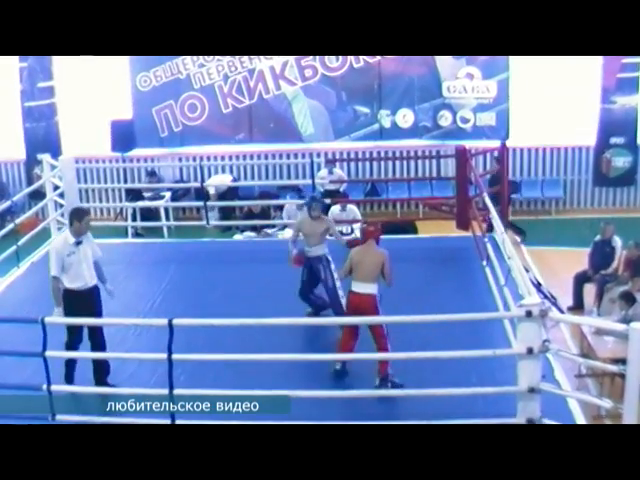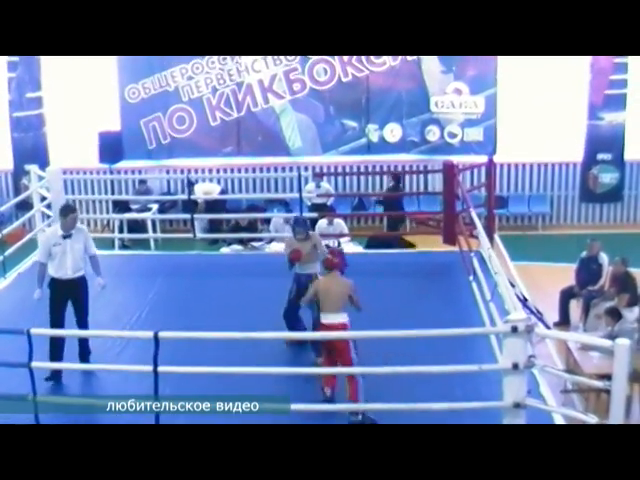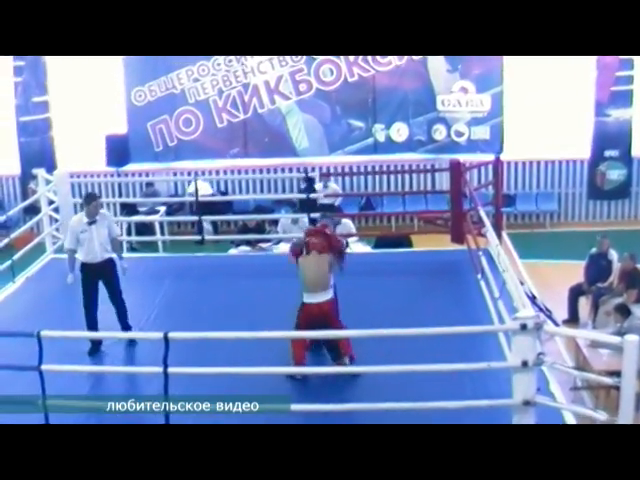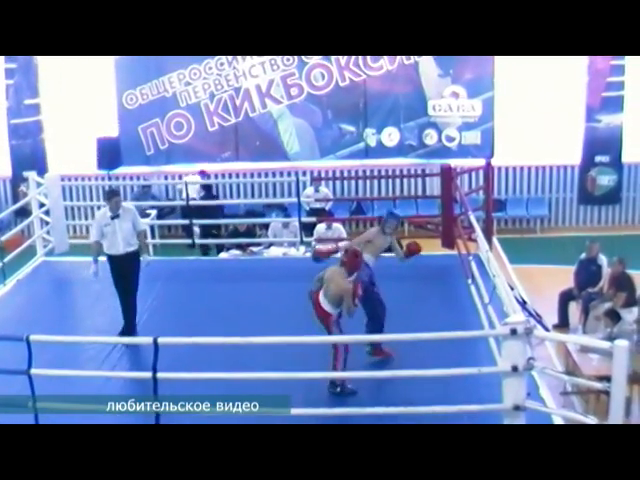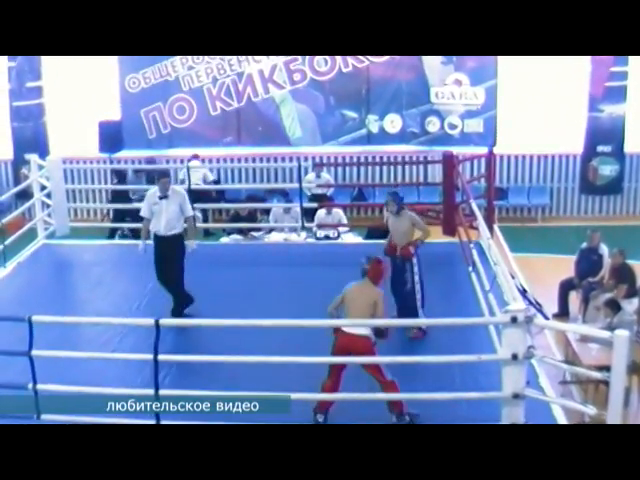
dt=1s
person 1, frame 1
left shoulder: (87, 237)
right shoulder: (58, 245)
right elbow: (55, 279)
left wrist: (105, 284)
right wrist: (58, 307)
left hip: (92, 292)
right hip: (72, 297)
left knee: (98, 338)
right knee: (74, 340)
left ankle: (102, 380)
right ankle: (69, 374)
person 1, frame 2
left shoulder: (82, 232)
right shoulder: (48, 236)
left elbow: (92, 256)
right elbow: (42, 263)
left wrist: (99, 276)
right wrist: (39, 288)
left hip: (78, 282)
right hip: (57, 284)
left knee: (82, 322)
right knee: (56, 326)
left ankle: (85, 357)
right ankle: (56, 369)
person 1, frame 3
left shoulder: (106, 217)
right shoulder: (75, 223)
left elbow: (114, 239)
right elbow: (71, 250)
left wrist: (121, 259)
right wrist: (71, 273)
left hip: (107, 264)
right hip: (88, 267)
left knee: (117, 300)
right knee: (90, 306)
left ankle: (127, 331)
right ankle: (95, 342)
person 1, frame 4
left shoulder: (130, 211)
right shoulder: (100, 217)
left elbow: (141, 232)
right elbow: (96, 241)
left wrist: (145, 252)
right wrist: (95, 263)
left hip: (132, 256)
right hip: (114, 259)
left knee: (131, 293)
right knee: (122, 294)
left ankle: (130, 327)
right ankle: (129, 325)
person 1, frame 5
left shoulder: (180, 194)
right shoulder: (150, 196)
left elbow: (189, 217)
right elbow: (147, 219)
left wrist: (191, 239)
right wrist: (143, 240)
left hip: (176, 239)
right hip: (159, 240)
left knee: (176, 276)
right knee: (162, 276)
left ankle: (178, 311)
right ankle: (185, 299)
person 2, frame 1
left shoulder: (355, 252)
right shoulder: (383, 254)
left elbow: (344, 274)
right elbow: (389, 281)
left hip: (354, 297)
right hip: (371, 300)
left knee: (349, 331)
right knee: (382, 340)
left ankle: (340, 365)
right ankle: (384, 380)
person 2, frame 2
left shoulder: (319, 281)
right shoulder: (347, 284)
left elbow: (305, 301)
right elbow: (359, 307)
left hip: (324, 328)
right hip: (340, 329)
left knee: (329, 361)
right knee: (351, 372)
left ankle: (328, 393)
right ankle: (356, 414)
person 2, frame 3
left shoulder: (301, 260)
right shoulder: (327, 258)
left hip: (308, 306)
right hip: (328, 305)
left knee: (299, 338)
right knee: (339, 332)
left ankle: (299, 371)
right ankle: (348, 363)
person 2, frame 4
left shoulder: (331, 270)
right shoulder: (347, 286)
left elbow: (318, 278)
right elbow: (349, 312)
right wrist: (355, 297)
left hip: (320, 302)
right hip: (330, 314)
right knee: (341, 347)
right ankle: (337, 385)
person 2, frame 5
left shoulder: (350, 288)
right shoulder: (377, 293)
left elbow: (331, 310)
right wrist: (383, 331)
left hip: (342, 339)
right hip: (362, 341)
left knee: (333, 377)
right knee: (386, 380)
left ankle: (320, 413)
right ankle: (400, 416)
person 3, frame 1
left shoulder: (327, 222)
right shoulder: (300, 222)
left elbow: (339, 238)
right elbow: (292, 241)
left wrist: (348, 243)
right wrist: (294, 252)
left hip: (323, 260)
right hip: (308, 260)
left knee: (334, 293)
right knee: (304, 293)
right ankle: (321, 305)
person 3, frame 2
left shoulder: (314, 238)
right shoulder: (289, 242)
left elbow: (324, 255)
right elbow: (290, 267)
right wrist: (291, 260)
left hip: (313, 278)
right hip: (299, 277)
left knee: (317, 315)
right knee: (289, 312)
left ankle: (320, 353)
person 3, frame 3
left shoulder: (335, 246)
right shoulder: (310, 241)
left elbow: (340, 262)
left hip: (326, 288)
right hip: (311, 289)
left knee: (330, 323)
left ankle: (344, 358)
person 3, frame 4
left shoulder: (391, 239)
right shoulder: (374, 233)
left elbow: (401, 256)
right elbow: (354, 243)
left wrist: (410, 251)
right wrist: (333, 249)
left hip: (368, 269)
right hip: (361, 266)
left knee: (378, 308)
left ankle: (375, 346)
person 3, frame 5
left shoulder: (411, 217)
right shoulder: (388, 217)
left elbow: (426, 232)
left wrist: (413, 246)
right wrist: (388, 246)
left hip: (409, 257)
right hip: (395, 257)
left knee: (413, 291)
right knee: (396, 288)
left ankle: (420, 326)
right ankle: (403, 314)
